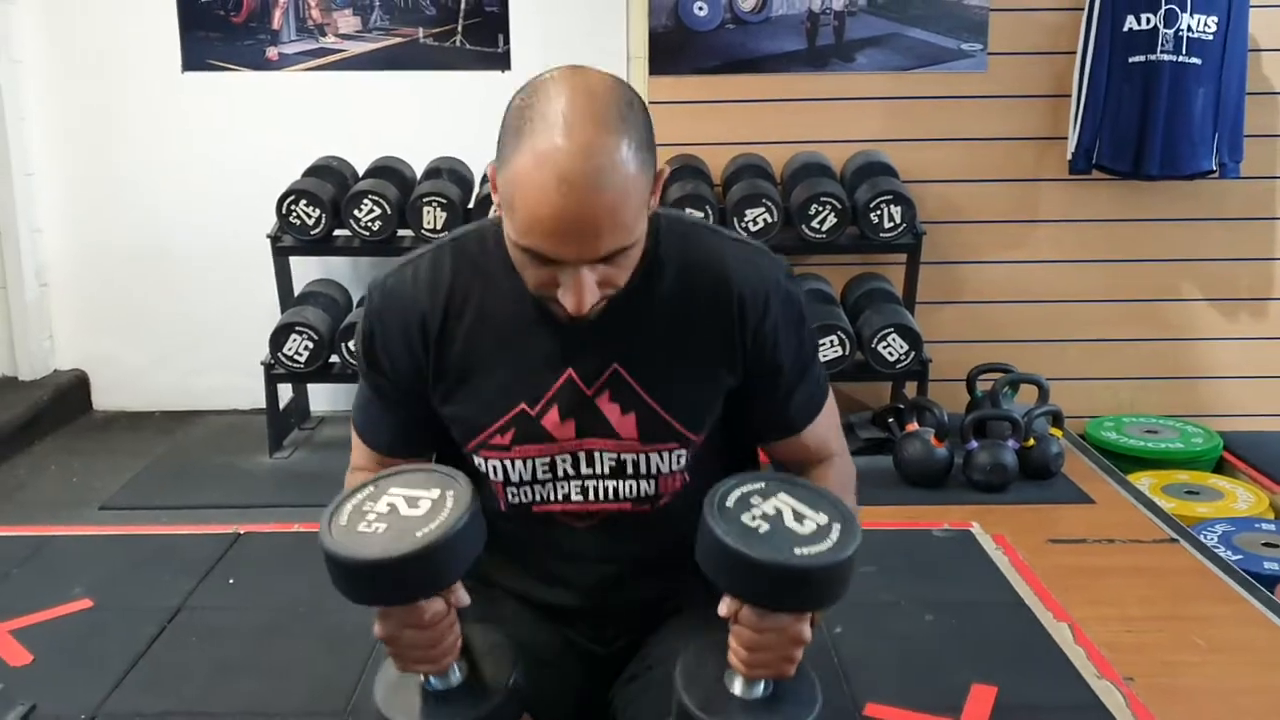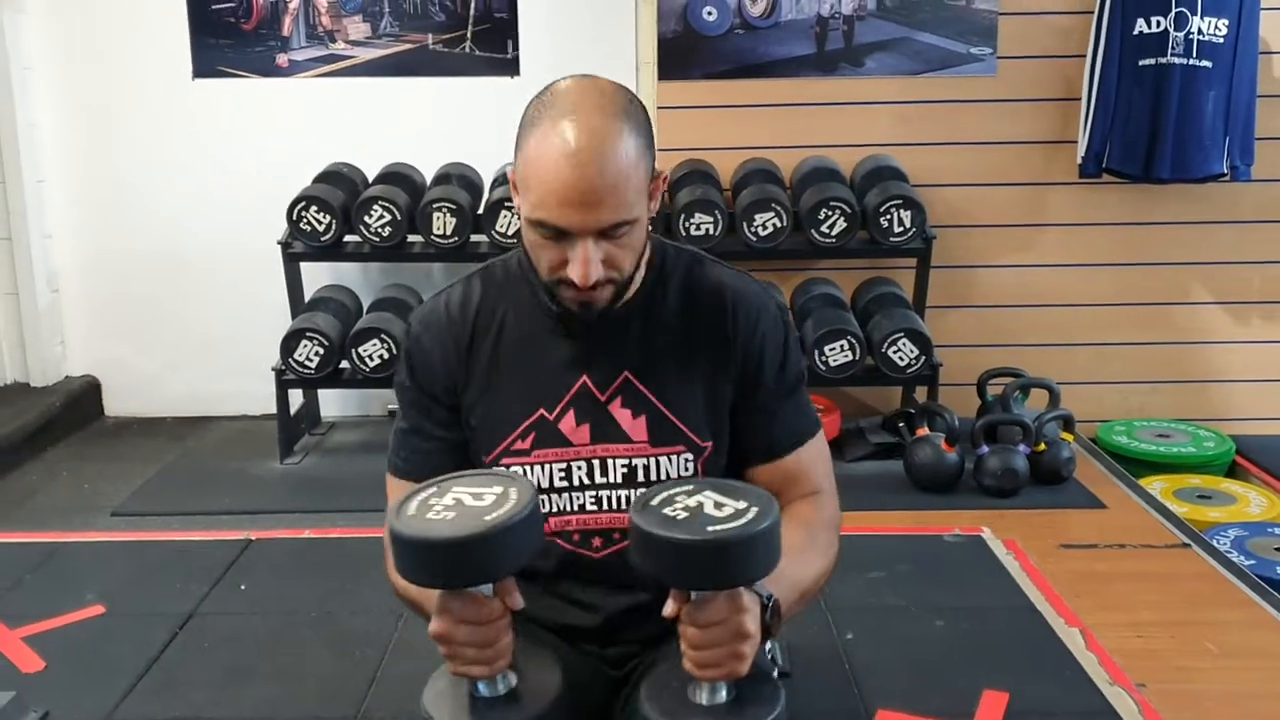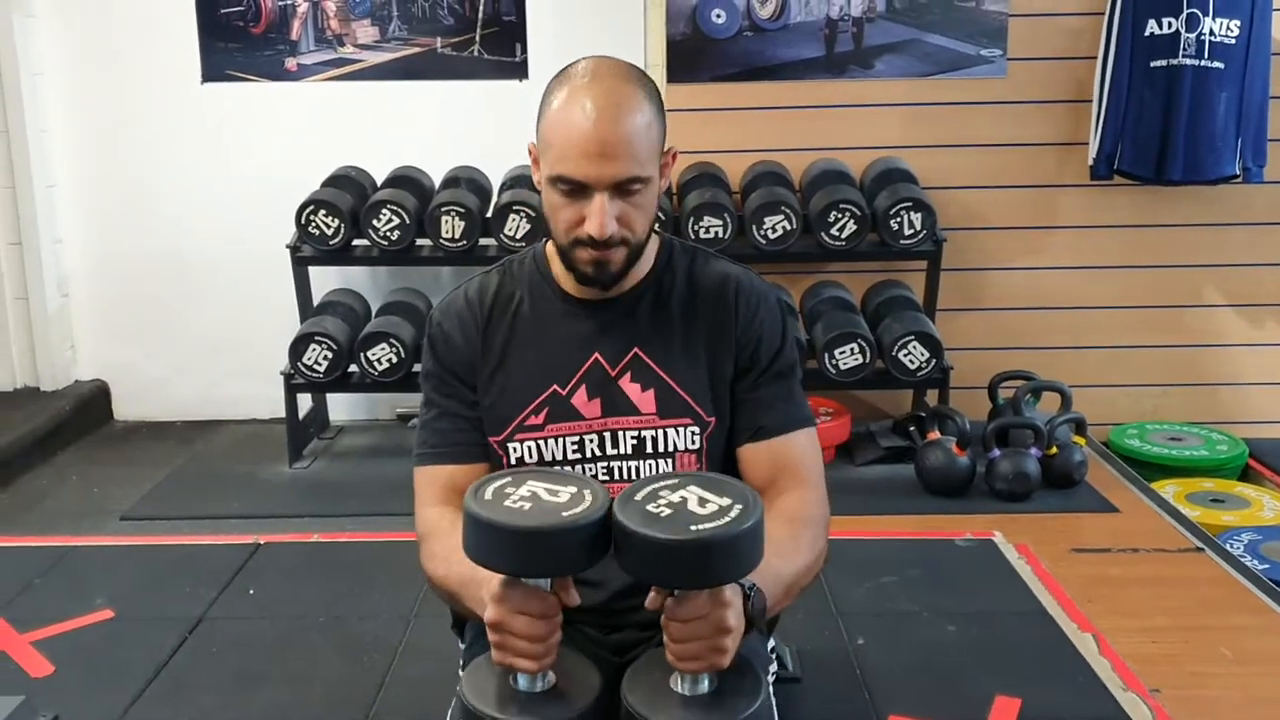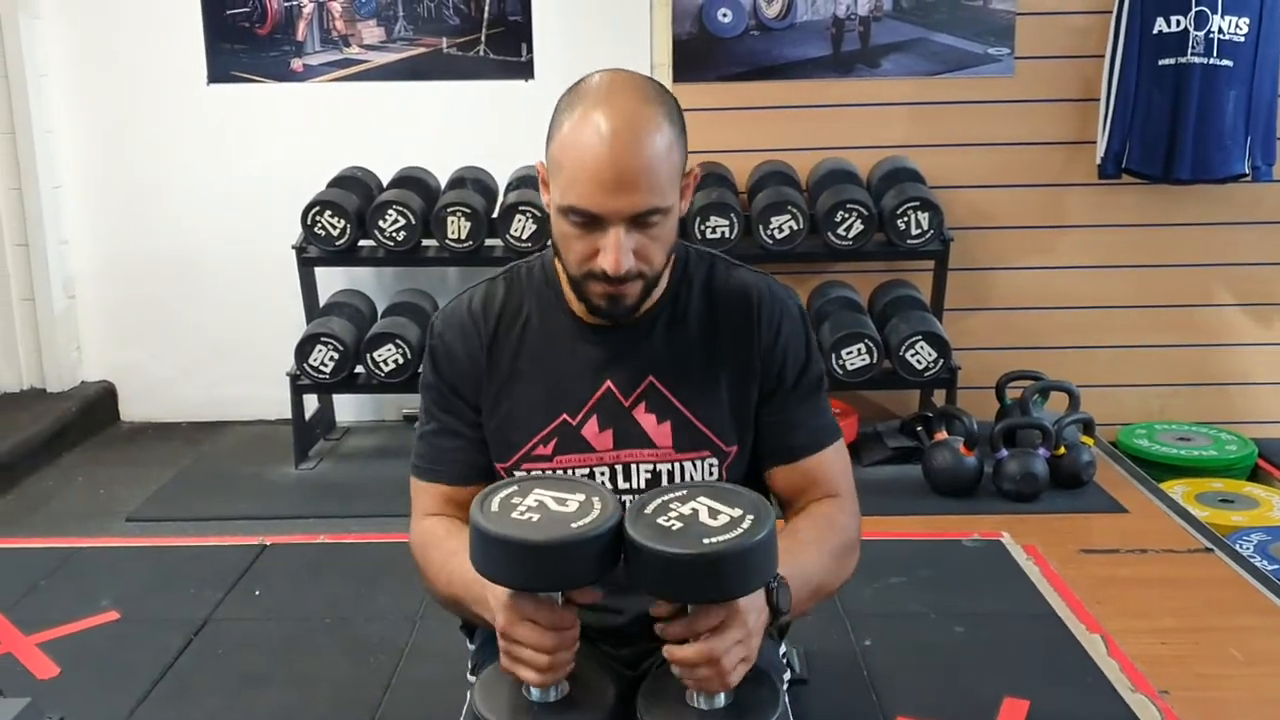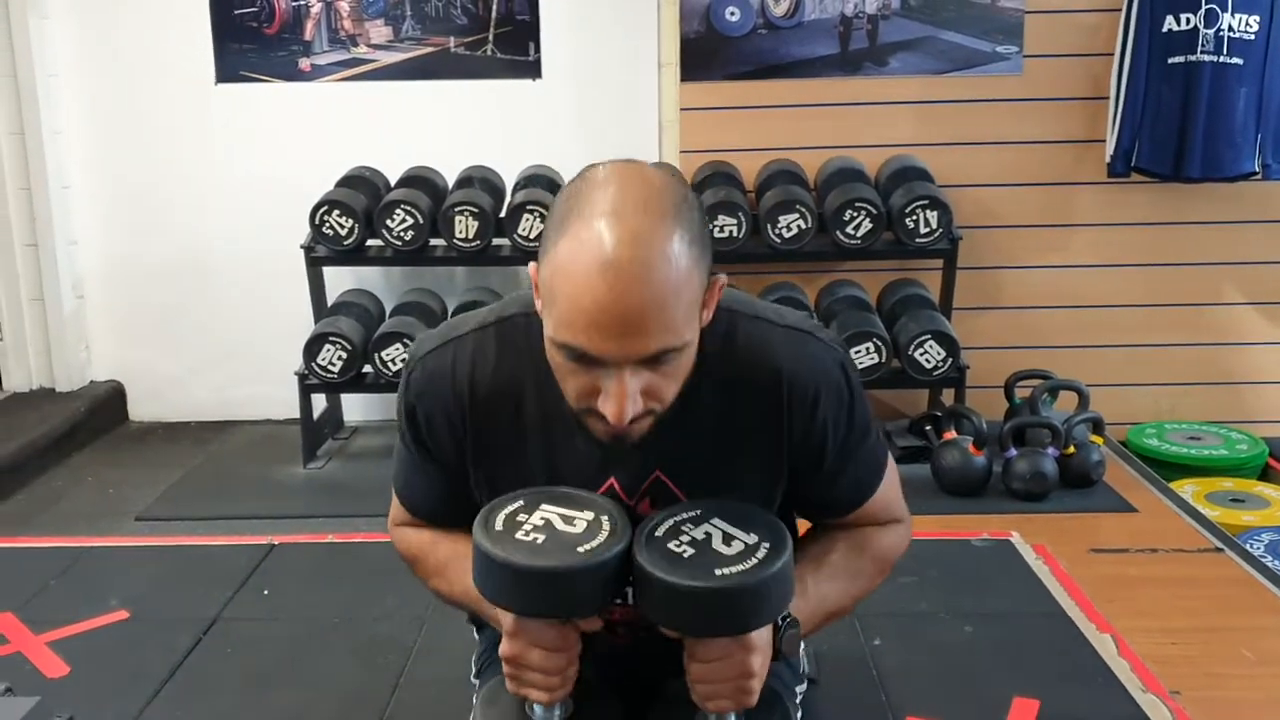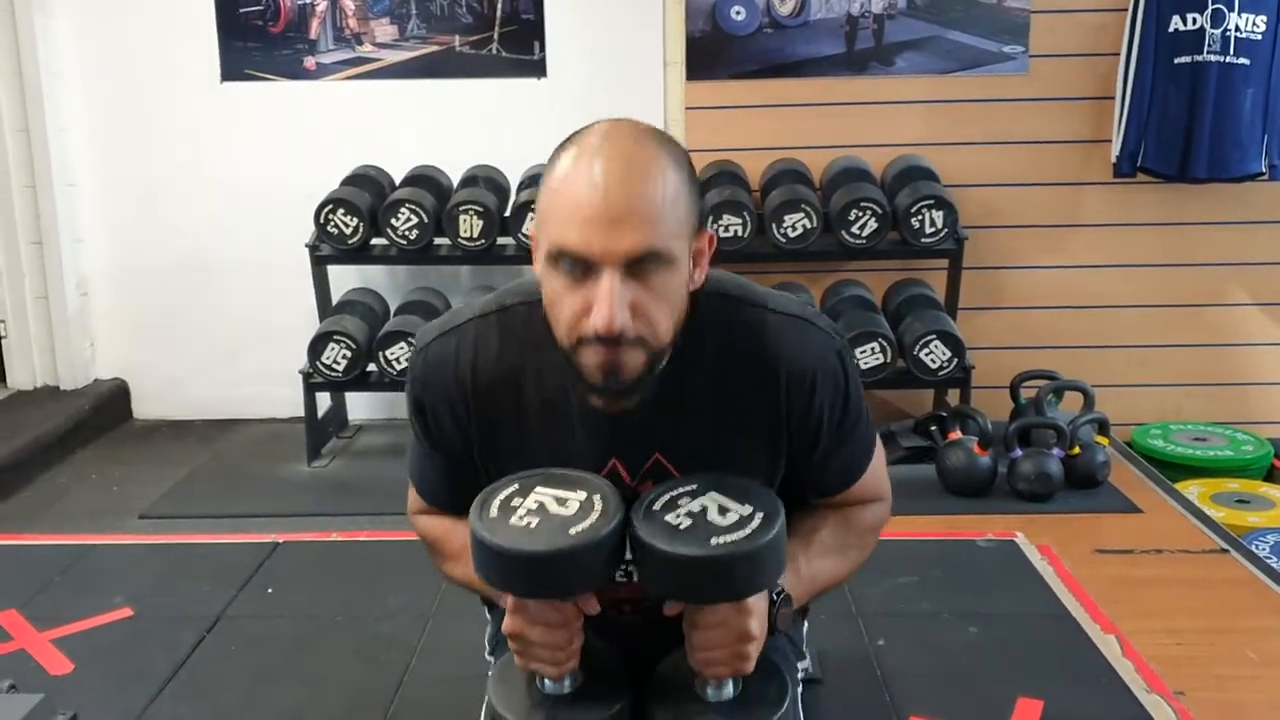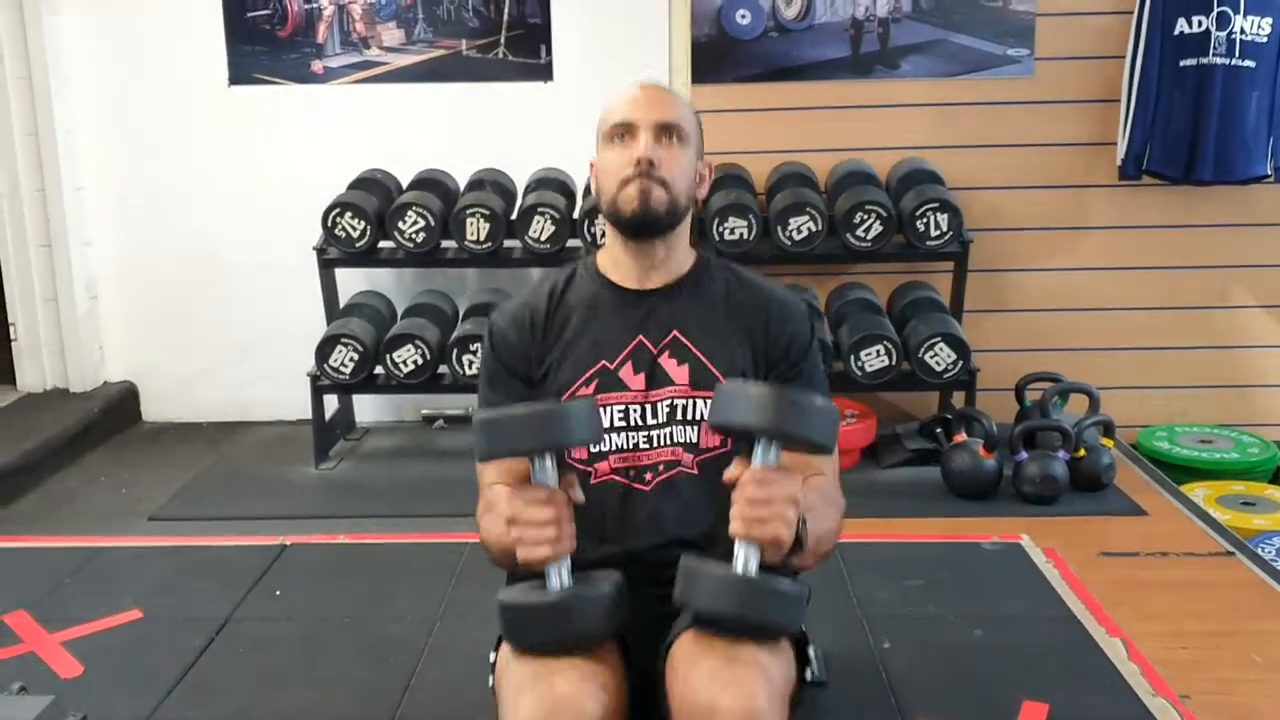
dt=0.4s
person 1, frame 1
left shoulder: (743, 288)
right shoulder: (412, 303)
left elbow: (821, 464)
right elbow: (378, 474)
left hip: (686, 609)
right hip: (510, 611)
person 1, frame 2
left shoulder: (741, 317)
right shoulder: (448, 331)
left elbow: (809, 502)
left wrist: (757, 600)
right wrist: (448, 593)
left hip: (689, 638)
right hip: (527, 638)
person 1, frame 3
left shoulder: (741, 309)
right shoulder: (470, 321)
left elbow: (797, 499)
right elbow: (443, 511)
left wrist: (742, 593)
right wrist: (490, 589)
left hip: (695, 632)
right hip: (531, 635)
person 1, frame 4
left shoulder: (759, 318)
right shoulder: (471, 332)
left elbow: (830, 508)
right elbow: (438, 521)
left wrist: (764, 595)
right wrist: (497, 596)
left hip: (711, 641)
right hip: (539, 643)
person 1, frame 5
left shoulder: (798, 371)
right shoulder: (451, 375)
left elbow: (878, 523)
right elbow: (418, 525)
left wrist: (772, 618)
right wrist: (507, 602)
left hip: (725, 657)
right hip: (542, 658)
person 1, frame 6
left shoulder: (796, 355)
right shoulder: (459, 362)
left elbow: (861, 502)
right elbow: (438, 513)
left wrist: (767, 595)
right wrist: (515, 586)
left hip: (724, 640)
right hip: (555, 639)
person 1, frame 7
left shoulder: (771, 315)
right shoulder: (525, 322)
left elbow: (823, 495)
right elbow: (495, 502)
left wrist: (791, 522)
right wrist: (521, 525)
